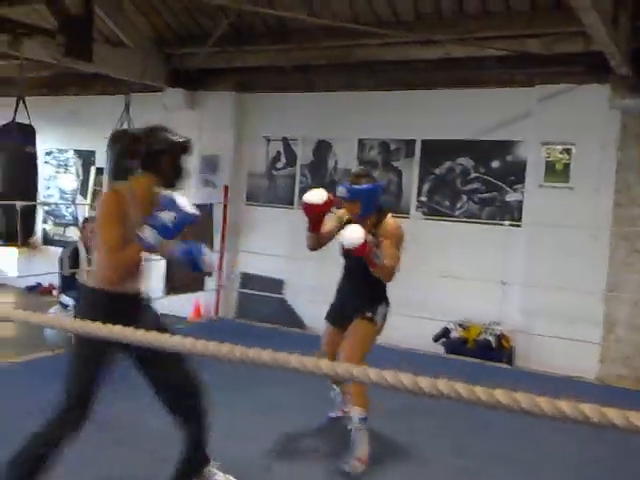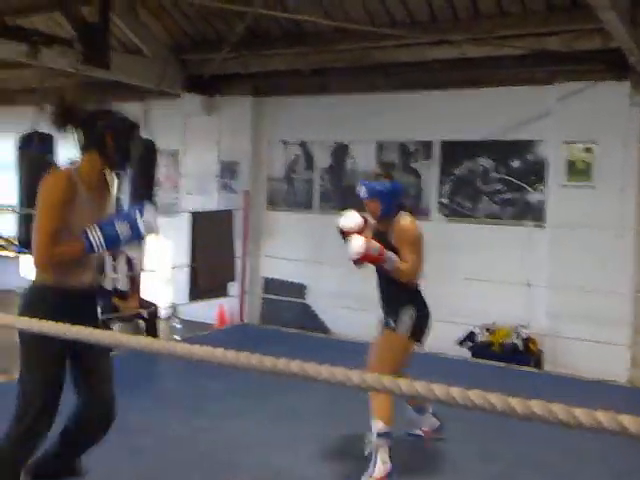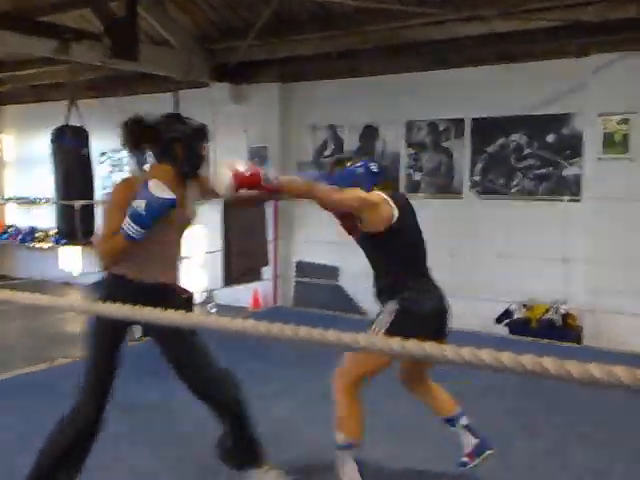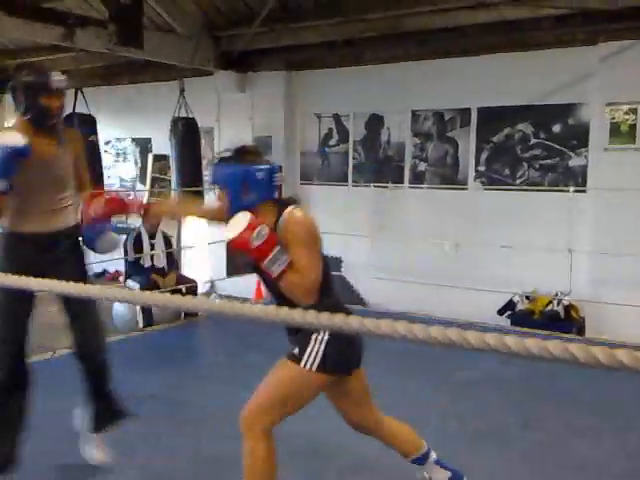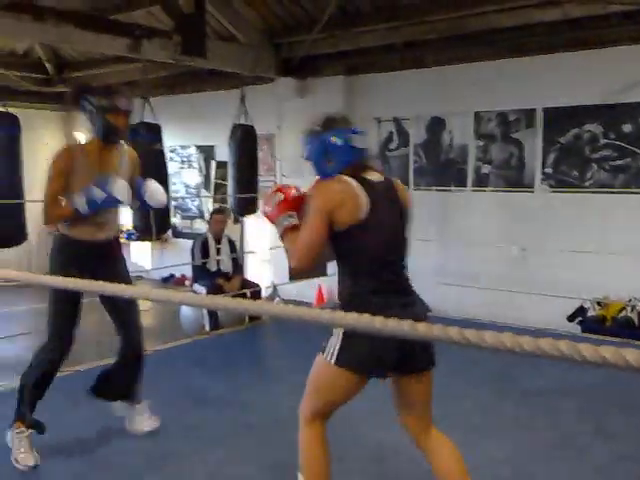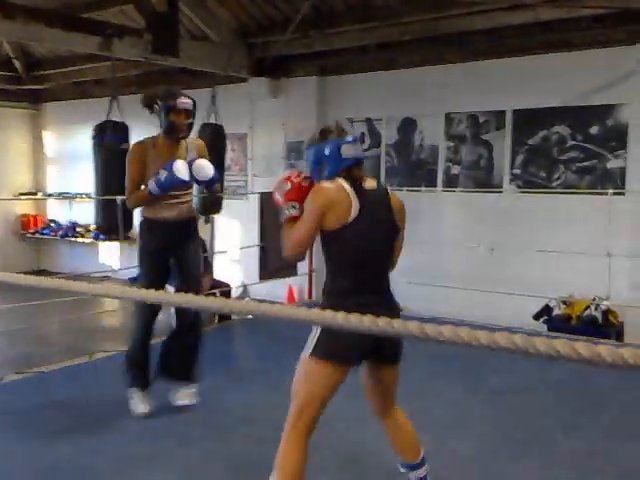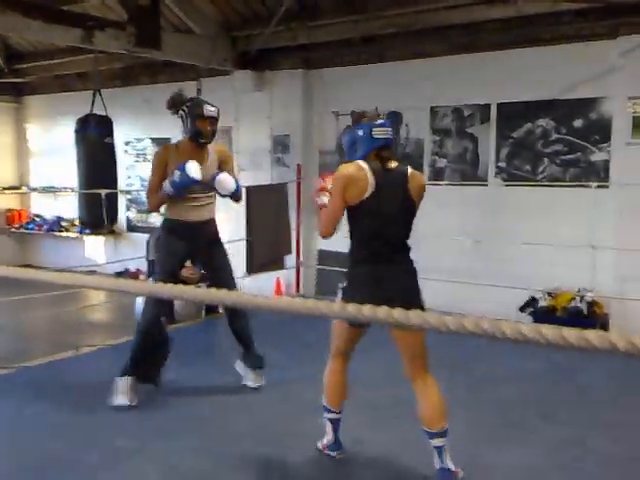
dt=0.5s
person 1, frame 1
left shoulder: (166, 199)
right shoulder: (113, 199)
right elbow: (114, 268)
left wrist: (184, 252)
right wrist: (156, 230)
left hip: (134, 306)
right hip: (99, 308)
left knee: (185, 390)
right knee: (74, 411)
person 1, frame 2
left shoulder: (104, 184)
right shoulder: (60, 182)
right elbow: (44, 257)
left wrist: (128, 227)
right wrist: (104, 236)
left hip: (85, 304)
right hip: (49, 305)
left knee: (100, 408)
right knee: (34, 416)
person 1, frame 3
left shoulder: (192, 183)
right shoulder: (129, 189)
right elbow: (106, 256)
right wrist: (140, 218)
left hip: (163, 297)
right hip: (121, 294)
left knee: (211, 383)
right knee: (91, 401)
person 1, frame 4
left shoulder: (71, 138)
left elbow: (85, 191)
left wrist: (98, 216)
left hip: (65, 247)
left knee: (91, 344)
left ankle: (95, 420)
person 1, frame 5
left shoulder: (128, 157)
right shoulder: (68, 156)
left elbow: (137, 195)
right elbow: (50, 216)
left wrist: (145, 195)
right wrist: (90, 202)
left hip: (109, 253)
right hip: (70, 254)
left knee: (133, 336)
right knee: (59, 345)
left ankle: (127, 398)
right ankle: (21, 423)
person 1, frame 6
left shoulder: (197, 147)
right shoulder: (142, 149)
left elbow: (211, 193)
right elbow: (130, 200)
left wrist: (209, 180)
right wrist: (159, 184)
left hip: (186, 230)
right hip: (154, 233)
left knee: (192, 307)
right knee: (148, 309)
left ankle: (182, 377)
right ankle: (139, 384)
person 1, frame 7
left shoulder: (220, 153)
right shoulder: (166, 154)
left elbow: (237, 196)
right elbow: (152, 202)
left wrist: (232, 188)
right wrist: (175, 184)
left hip: (206, 233)
right hip: (174, 234)
right knee: (157, 304)
left ankle: (249, 361)
right ankle: (131, 375)
person 2, frame 1
left shoulder: (389, 226)
right shoulder: (343, 216)
left elbow: (388, 275)
right elbow: (313, 245)
left wrist: (368, 251)
right wrist: (315, 219)
left hip: (371, 304)
right hip: (344, 298)
left knee: (348, 364)
right knee: (328, 360)
left ankle: (362, 445)
right ankle: (346, 403)
person 2, frame 2
left shoulder: (405, 225)
right shoulder: (375, 224)
left elbow: (410, 274)
right elbow: (362, 259)
left wrist: (380, 255)
right wrist: (354, 239)
left hip: (408, 312)
right hip: (395, 310)
left knee: (376, 378)
right knee: (387, 373)
right ankle: (429, 422)
person 2, frame 3
left shoulder: (369, 201)
right shoulder: (394, 201)
left elbow: (310, 190)
left wrist: (256, 179)
right wrist: (349, 218)
left hip: (405, 309)
right hip: (432, 303)
left knee: (344, 384)
right knee: (416, 381)
right ankle: (473, 441)
person 2, frame 4
left shoulder: (294, 221)
right shoulder: (254, 216)
left elbow: (306, 292)
right elbow: (195, 208)
left wrist: (268, 254)
left hip: (327, 337)
right hip: (332, 336)
left knee: (254, 422)
right knee: (364, 420)
person 2, frame 5
left shoulder: (328, 191)
right shoulder: (397, 190)
left elbow: (300, 260)
left wrist: (284, 221)
left hip: (365, 325)
right hip: (410, 318)
left knee: (311, 417)
right knee: (422, 428)
person 2, frame 6
left shoulder: (326, 193)
right shoulder: (393, 200)
left elbow: (291, 250)
left wrist: (289, 208)
left hip: (343, 317)
right hip: (385, 316)
left knee: (298, 423)
right knee: (387, 409)
person 2, frame 7
left shoulder: (348, 173)
right shoulder: (415, 179)
left elbow: (325, 230)
left wrist: (323, 201)
left hip: (362, 283)
right hip: (402, 282)
left knee: (338, 357)
right knee: (420, 375)
left ankle: (332, 439)
